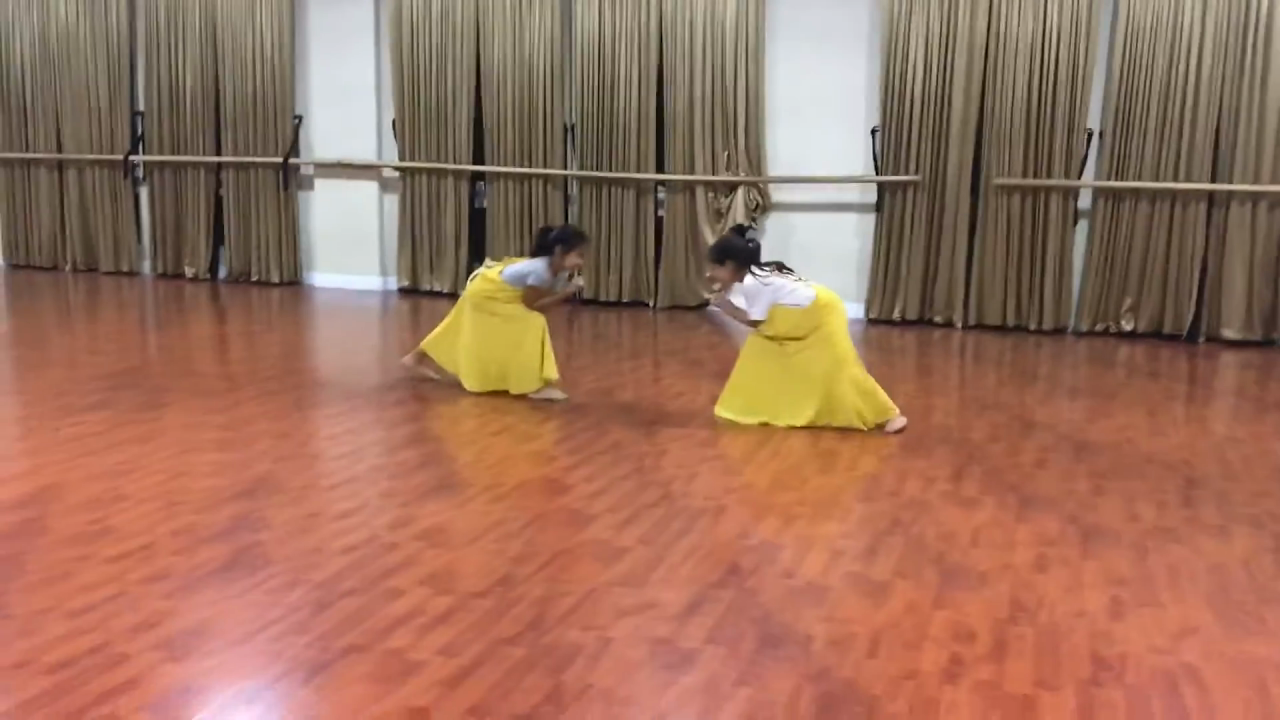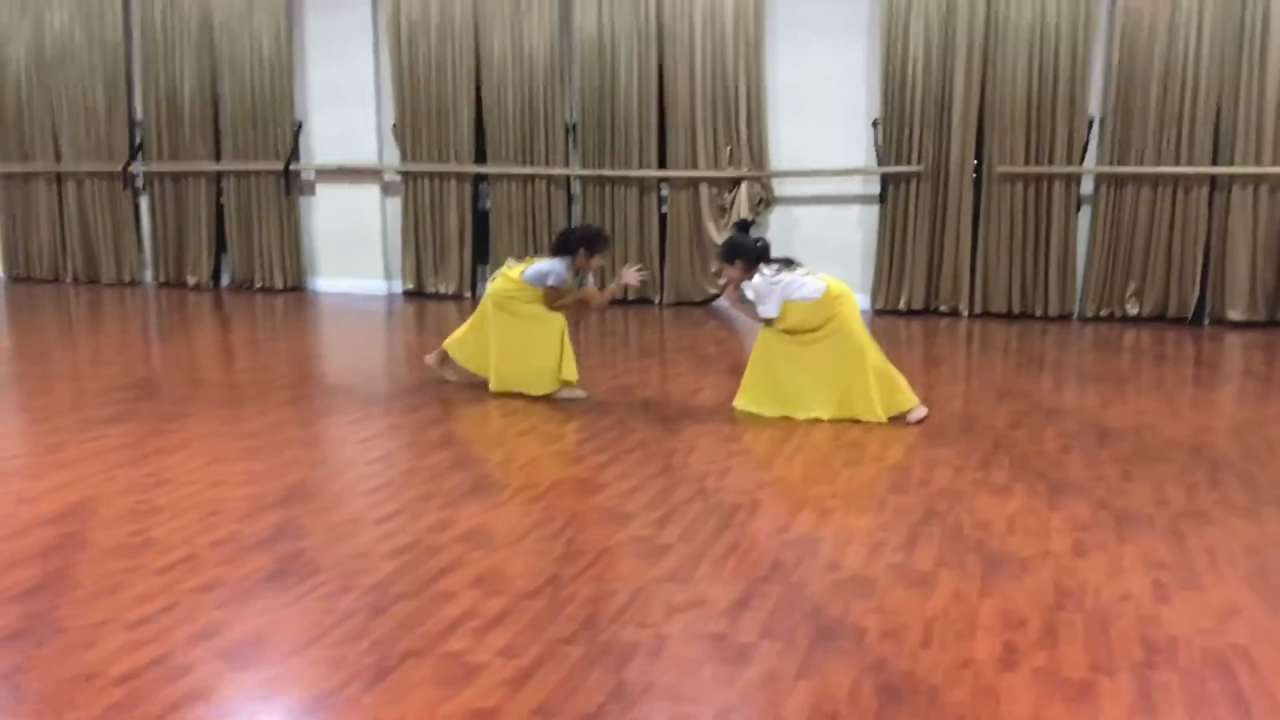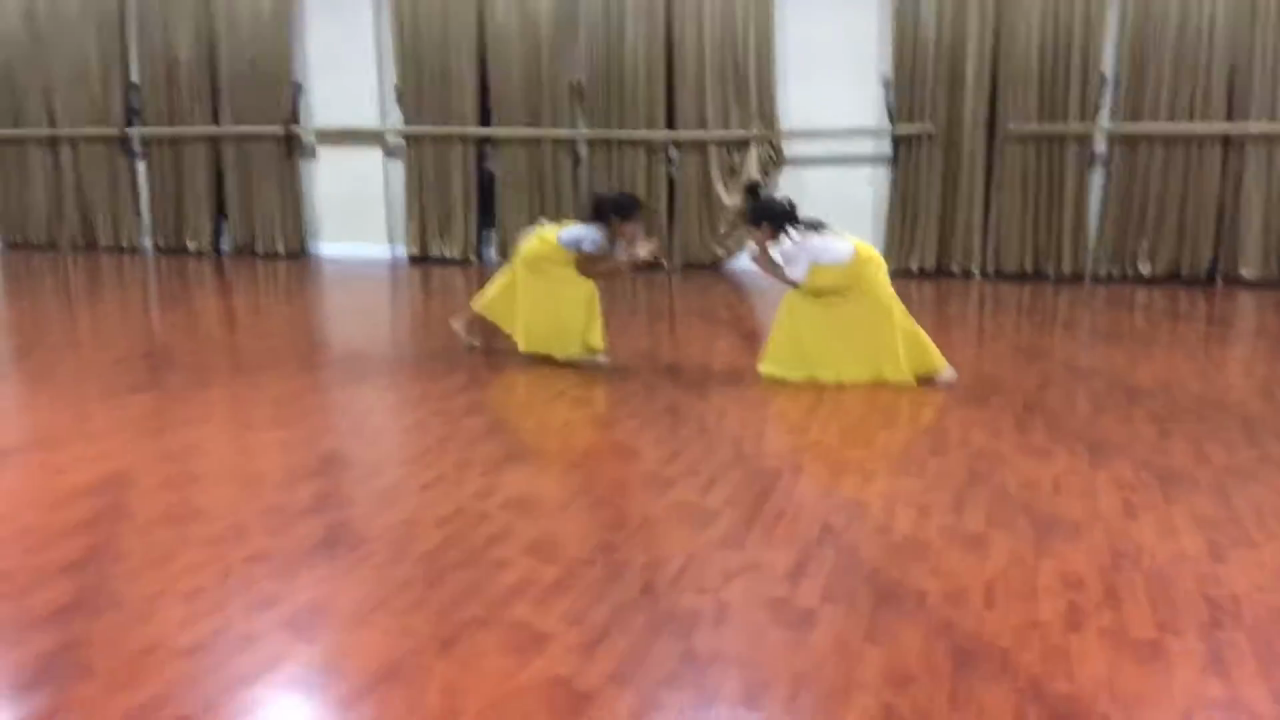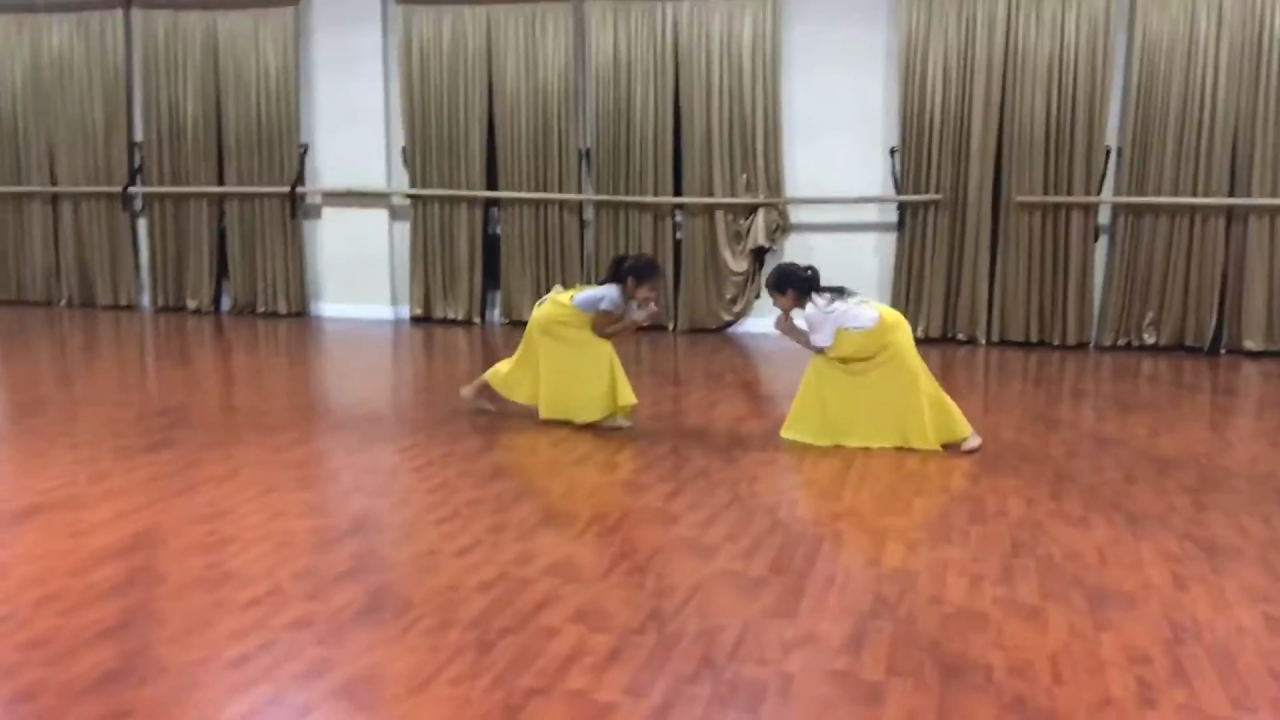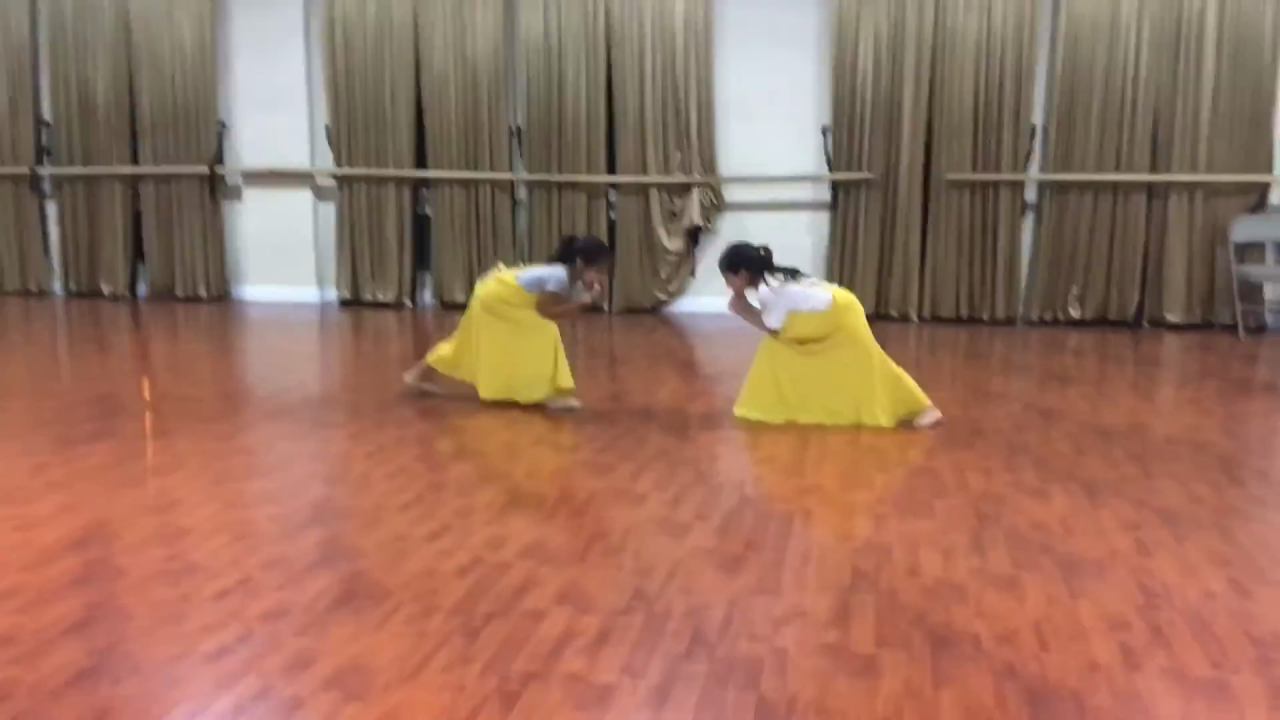
dt=0.3s
person 1, frame 1
left shoulder: (751, 283)
right shoulder: (755, 274)
left elbow: (755, 322)
right elbow: (757, 316)
left wrist: (725, 305)
right wrist: (727, 302)
left hip: (821, 313)
right hip: (804, 317)
left knee: (840, 366)
right knee: (760, 345)
left ankle: (889, 415)
person 1, frame 2
left shoulder: (761, 282)
right shoulder: (767, 271)
left elbow: (768, 319)
right elbow: (772, 314)
left wrist: (737, 302)
right wrist: (741, 298)
left hip: (833, 305)
right hip: (818, 310)
left knee: (859, 357)
right knee: (772, 340)
left ankle: (908, 406)
person 1, frame 3
left shoulder: (790, 243)
right shoulder: (794, 233)
left elbow: (796, 281)
right elbow: (798, 274)
left wrist: (765, 264)
right wrist: (767, 261)
left hip: (862, 268)
right hip: (846, 272)
left knee: (889, 319)
right knee: (799, 302)
left ankle: (937, 369)
person 1, frame 4
left shoulder: (814, 311)
right shoulder: (818, 300)
left elbow: (821, 348)
right elbow: (822, 341)
left wrist: (789, 331)
right wrist: (792, 329)
left hip: (887, 334)
right hip: (871, 338)
left knee: (914, 386)
right knee: (823, 368)
left ankle: (963, 435)
person 1, frame 5
left shoulder: (767, 291)
right shoulder: (771, 280)
left elbow: (774, 328)
right elbow: (775, 321)
left wrist: (742, 311)
right wrist: (745, 307)
left hip: (840, 314)
right hip: (825, 317)
left knee: (869, 364)
right knee: (776, 347)
left ankle: (922, 409)
person 2, frame 1
left shoulder: (559, 272)
right shoulder: (539, 271)
left elbow: (549, 300)
right elbow: (532, 305)
left wrist: (570, 288)
right wrist: (564, 294)
left hip: (485, 291)
right hip: (484, 293)
left knee: (459, 332)
right knee: (533, 324)
left ankle: (416, 358)
right ankle: (536, 385)
person 2, frame 2
left shoulder: (581, 272)
right shoulder: (559, 271)
left elbow: (596, 302)
right elbow: (551, 305)
left wrist: (620, 283)
right wrist: (579, 295)
left hip: (508, 292)
right hip: (507, 293)
left knee: (482, 331)
right knee: (552, 325)
left ankle: (439, 358)
right ankle: (554, 385)
person 2, frame 3
left shoulder: (615, 240)
right shoulder: (596, 237)
left elbow: (611, 266)
right elbow: (585, 271)
left wrist: (633, 258)
right wrist: (618, 263)
left hip: (540, 252)
right hip: (538, 254)
left knee: (509, 293)
right knee: (582, 292)
left ankle: (466, 321)
right ankle: (577, 349)
person 2, frame 4
left shoulder: (627, 300)
right shoulder: (612, 297)
left elbow: (617, 327)
right elbow: (601, 332)
left wrist: (639, 318)
right wrist: (634, 320)
left hip: (551, 317)
right hip: (553, 320)
left knee: (524, 364)
right knee: (598, 354)
left ankle: (475, 389)
right ankle: (603, 413)
person 2, frame 5
left shoulder: (572, 280)
right shoulder: (559, 277)
left elbow: (560, 308)
right elbow: (545, 312)
left wrist: (585, 300)
right wrist: (581, 302)
left hip: (493, 294)
right hip: (497, 297)
left knee: (466, 342)
right knee: (543, 334)
left ankle: (419, 373)
right ankle: (549, 393)
